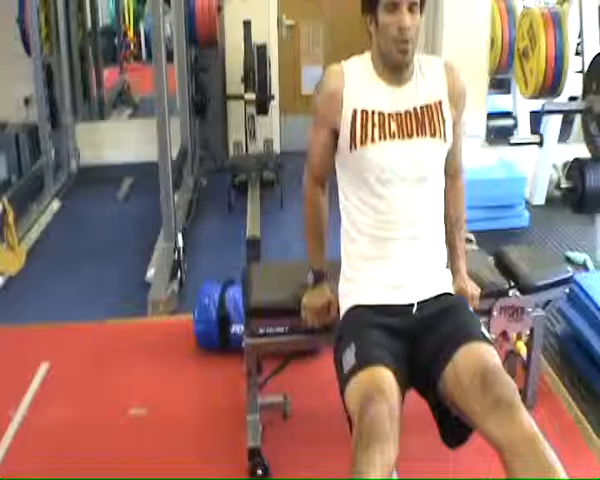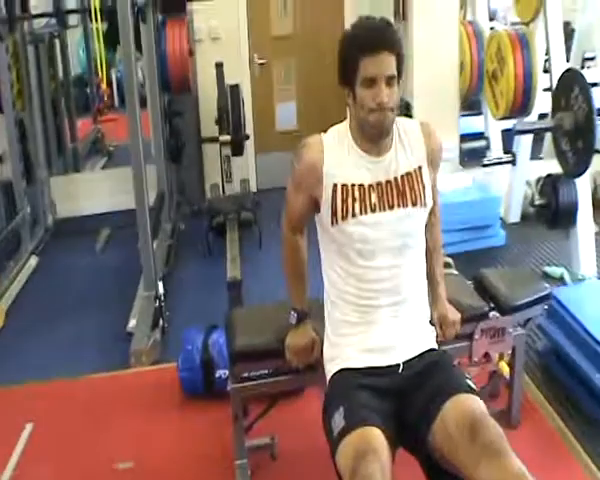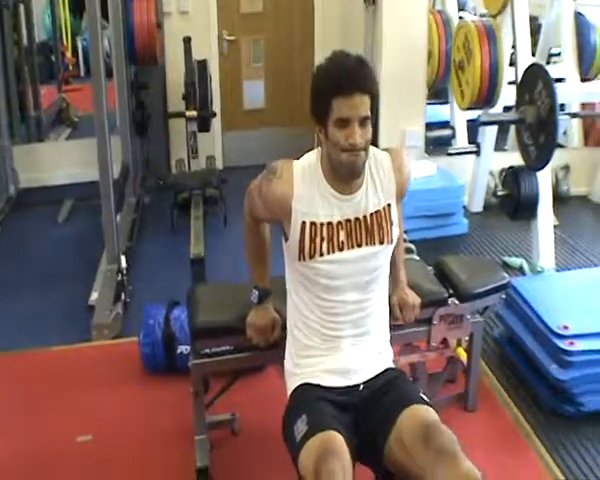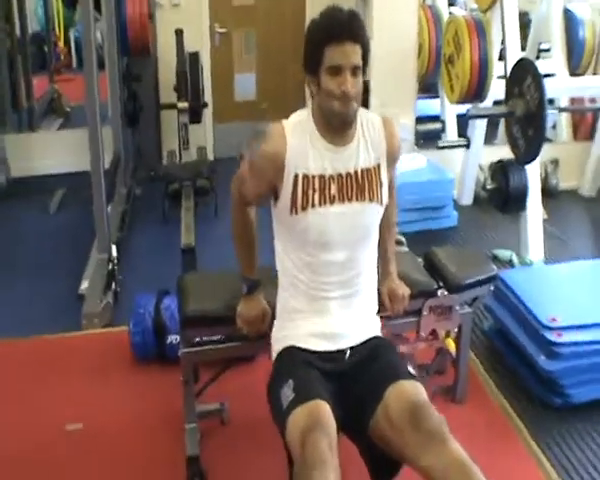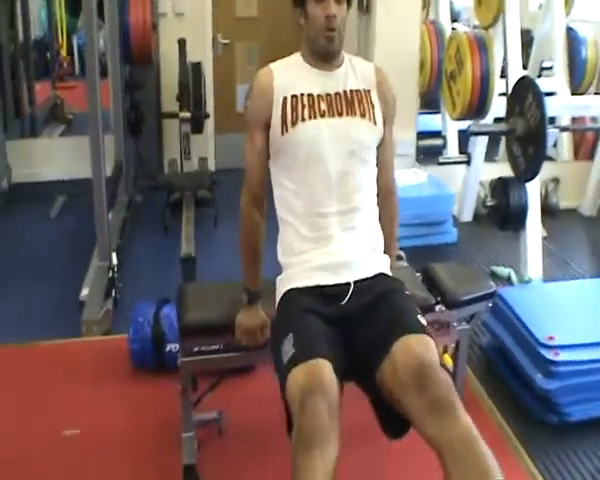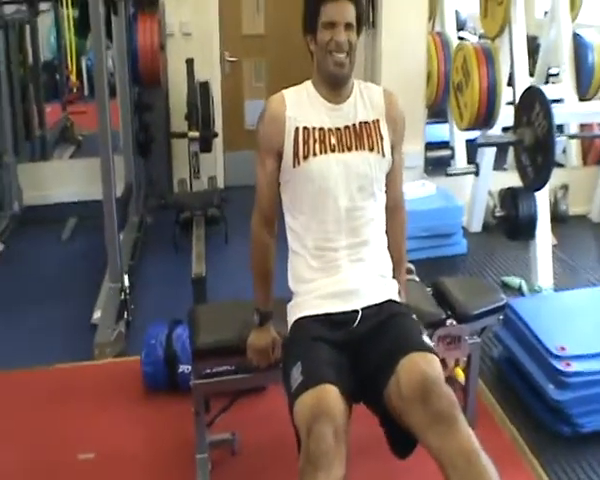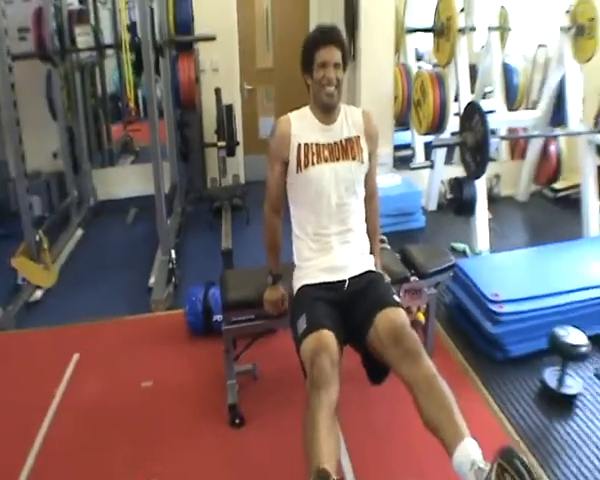
dt=0.4s
person 1, frame 1
left shoulder: (447, 83)
right shoulder: (339, 86)
right elbow: (315, 183)
left wrist: (460, 269)
right wrist: (317, 279)
left hip: (435, 292)
right hip: (368, 298)
left knee: (500, 398)
right knee: (378, 413)
person 1, frame 2
left shoulder: (425, 142)
right shoulder: (317, 158)
right elbow: (292, 229)
right wrist: (299, 320)
left hip: (420, 352)
right hip: (354, 362)
person 1, frame 3
left shoulder: (395, 170)
right shoulder: (286, 185)
right elbow: (252, 213)
right wrist: (261, 298)
left hip: (378, 371)
right hip: (315, 380)
person 1, frame 4
left shoulder: (384, 136)
right shoulder: (277, 145)
right elbow: (242, 202)
right wrist: (250, 289)
left hip: (366, 336)
right hip: (302, 342)
left knee: (430, 433)
person 1, frame 5
left shoulder: (375, 81)
right elbow: (252, 198)
left wrist: (389, 266)
right wrist: (251, 297)
left hip: (371, 277)
right hip: (306, 284)
left knee: (435, 392)
right knee: (316, 412)
person 1, frame 6
left shoulder: (386, 108)
right shoulder: (281, 113)
right elbow: (264, 222)
left wrist: (400, 289)
right wrist: (262, 319)
left hip: (379, 300)
right hip: (315, 309)
left knee: (439, 407)
right knee: (324, 432)
person 1, frame 7
left shoulder: (365, 124)
right shoulder: (287, 131)
right elbow: (273, 209)
right wrist: (274, 280)
left hip: (362, 271)
right hip: (314, 279)
left knee: (407, 344)
right knee: (323, 368)
